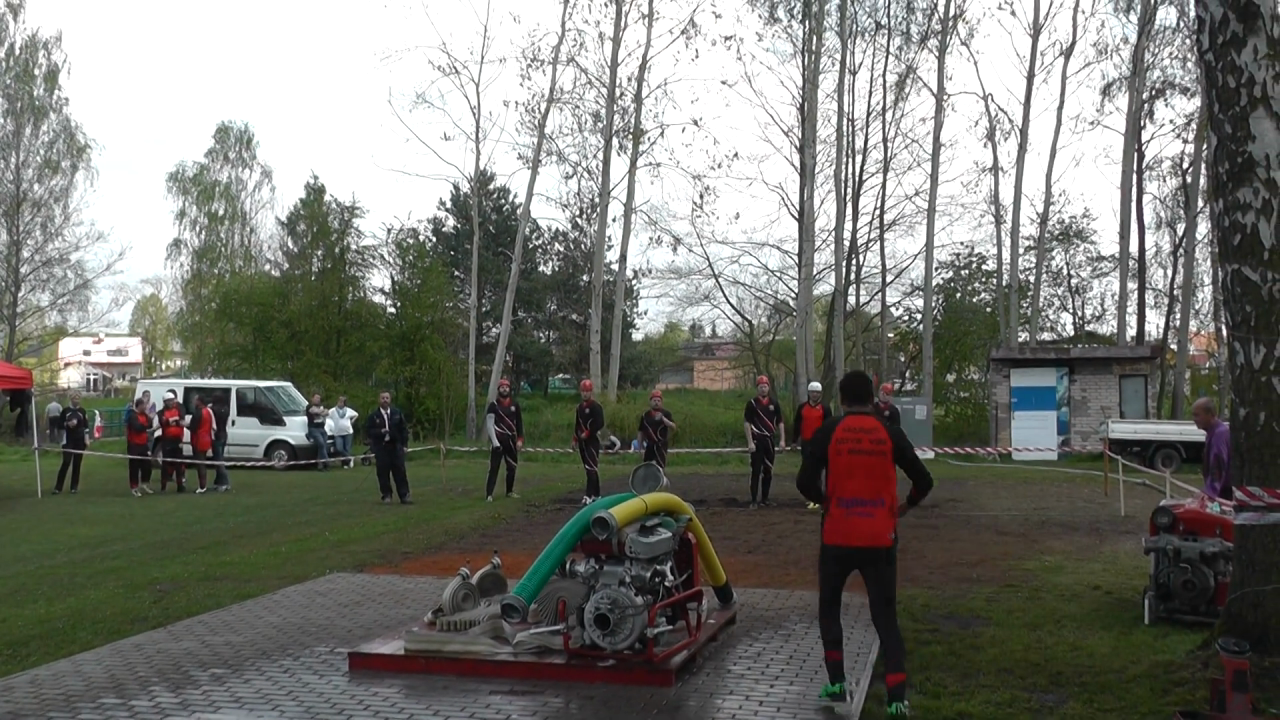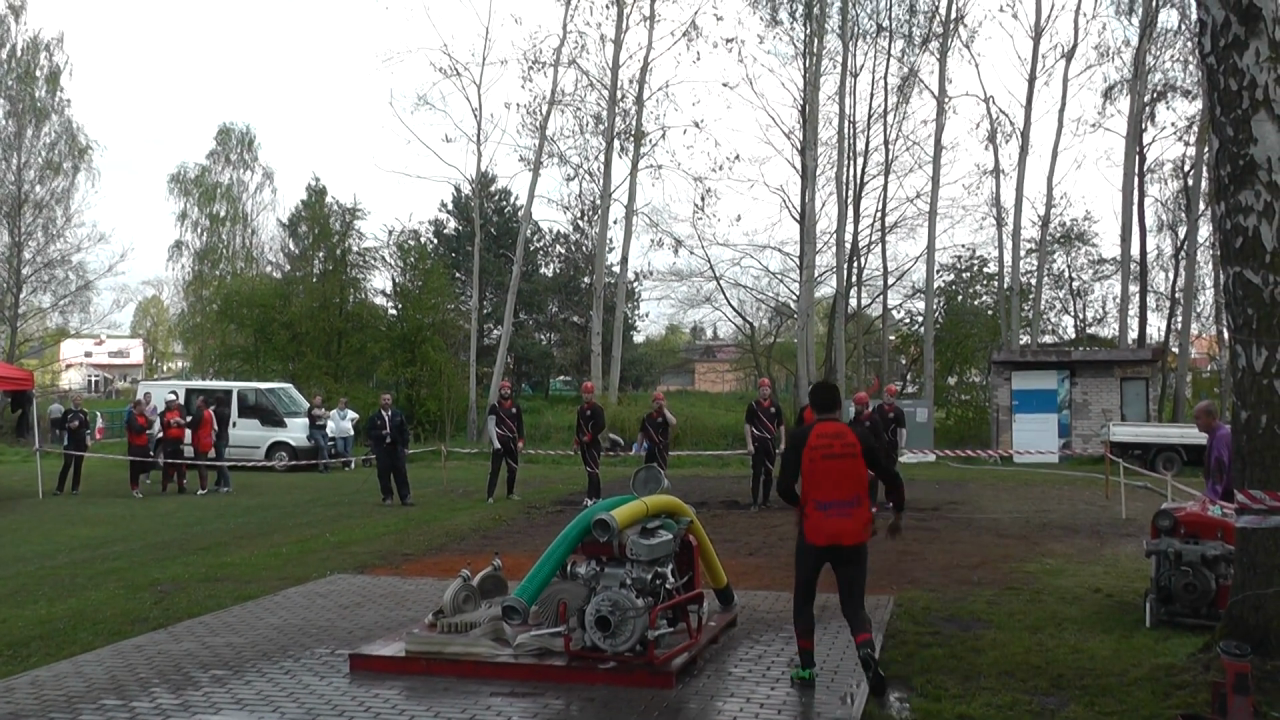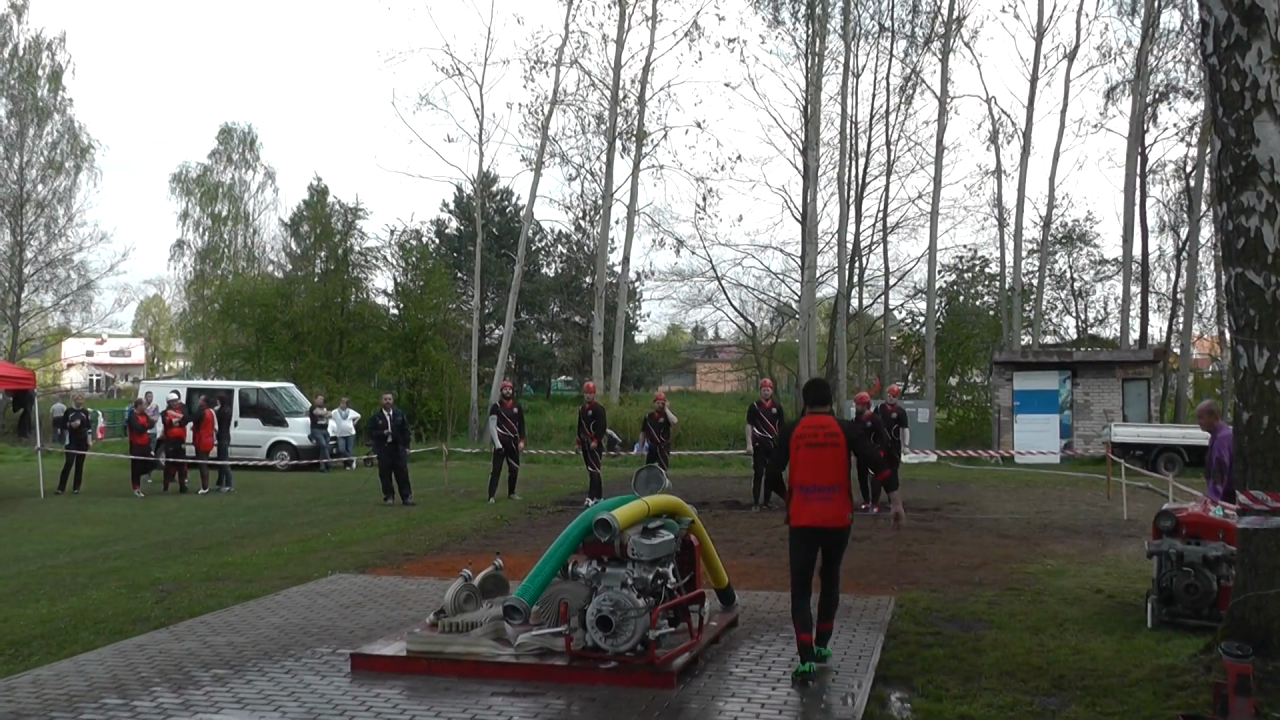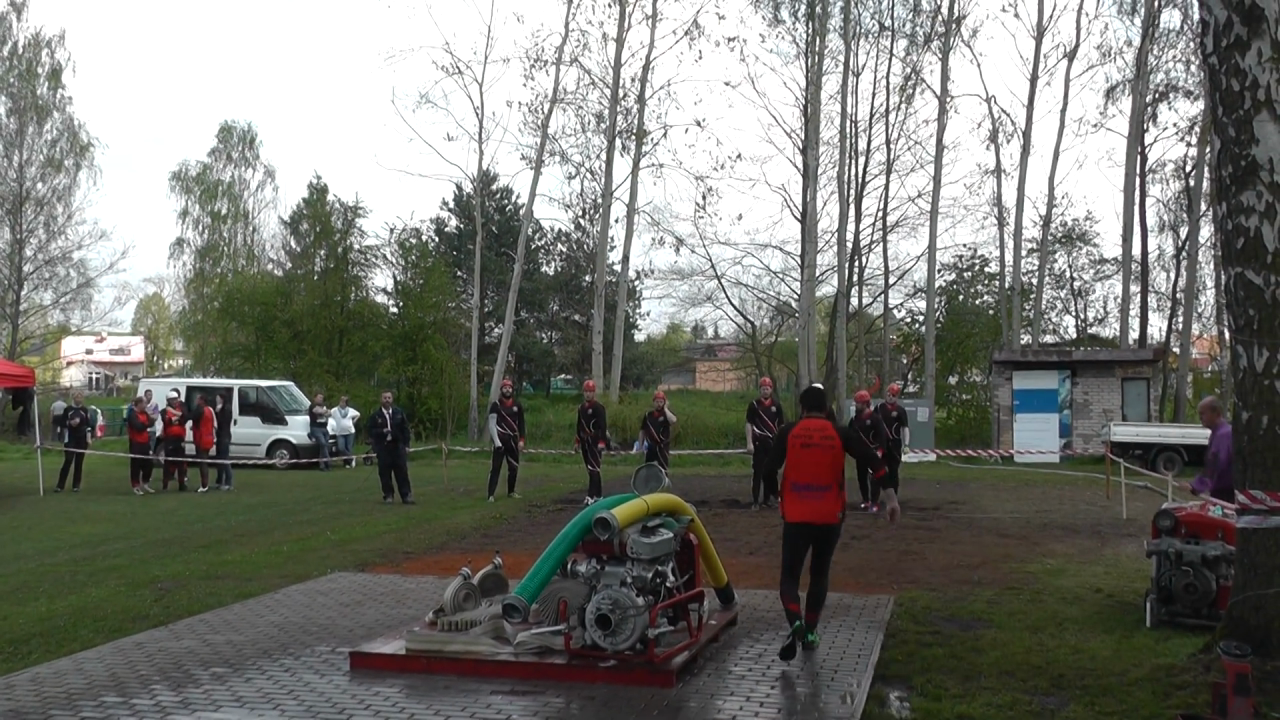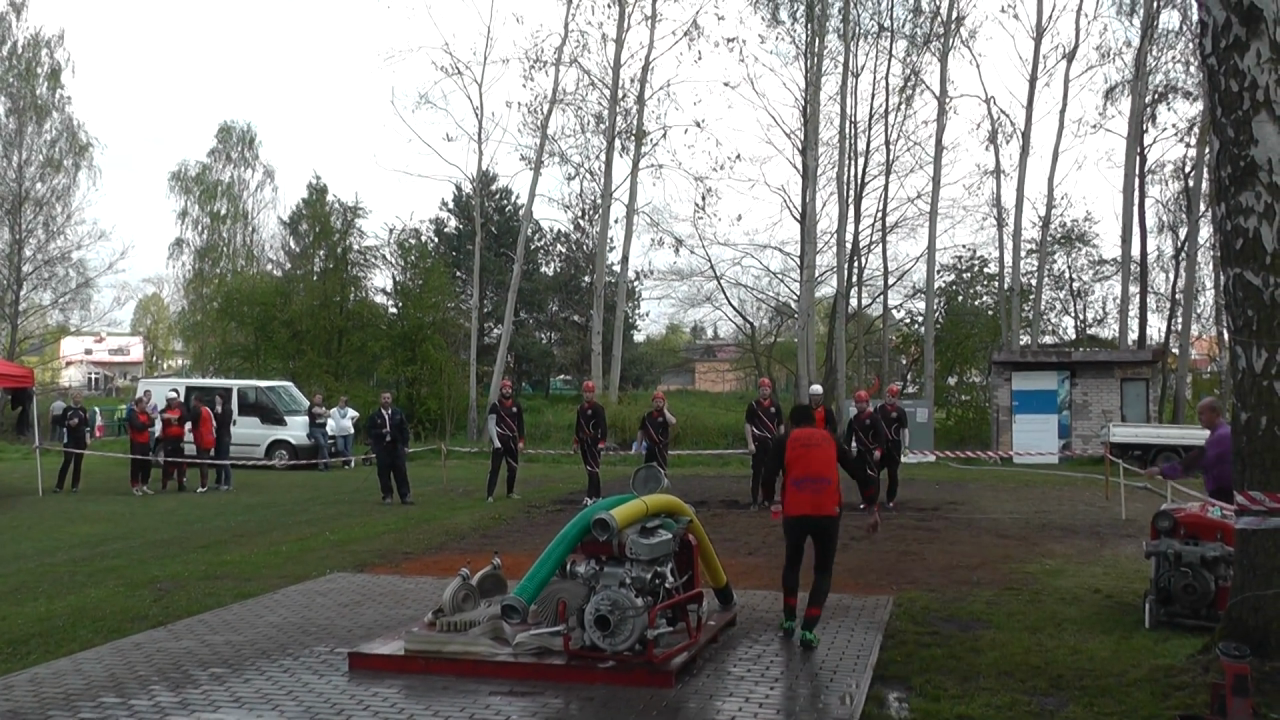
dt=0.2s
person 1, frame 1
left shoulder: (827, 432)
right shoulder: (892, 435)
left elbow: (805, 482)
right elbow: (923, 481)
right wrist: (904, 507)
left hip: (838, 538)
right hip: (881, 540)
left knee: (829, 608)
right knee: (886, 620)
left ankle: (837, 684)
right ankle: (897, 701)
person 1, frame 2
left shoulder: (800, 439)
right shoulder: (859, 439)
left elbow: (783, 487)
right elbow: (892, 480)
right wrist: (898, 516)
left hip: (814, 536)
right hip: (854, 536)
left knee: (803, 599)
right knee: (854, 607)
left ankle: (806, 669)
right ankle: (866, 653)
person 1, frame 3
left shoulder: (792, 430)
right shoulder: (847, 429)
left elbow: (773, 473)
right elbow: (876, 461)
right wrist: (895, 499)
left hip: (802, 521)
right hip: (838, 520)
left knee: (800, 590)
right knee: (829, 581)
left ankle: (806, 660)
right ankle: (822, 646)
person 1, frame 4
left shoulder: (789, 433)
right shoulder: (841, 433)
left elbow: (770, 470)
right elbow: (873, 460)
left wrist: (781, 495)
right wrist: (890, 495)
left hip: (796, 516)
right hip: (830, 517)
left knee: (789, 577)
right knee: (819, 573)
left ankle: (795, 625)
right ankle: (809, 633)
person 1, frame 5
left shoulder: (785, 440)
right shoulder: (830, 440)
left elbow: (769, 475)
right elbow: (858, 472)
right wrist: (873, 510)
left hip: (795, 513)
right hip: (828, 513)
left knee: (792, 565)
right knee: (823, 572)
left ankle: (789, 621)
right ankle: (808, 631)
